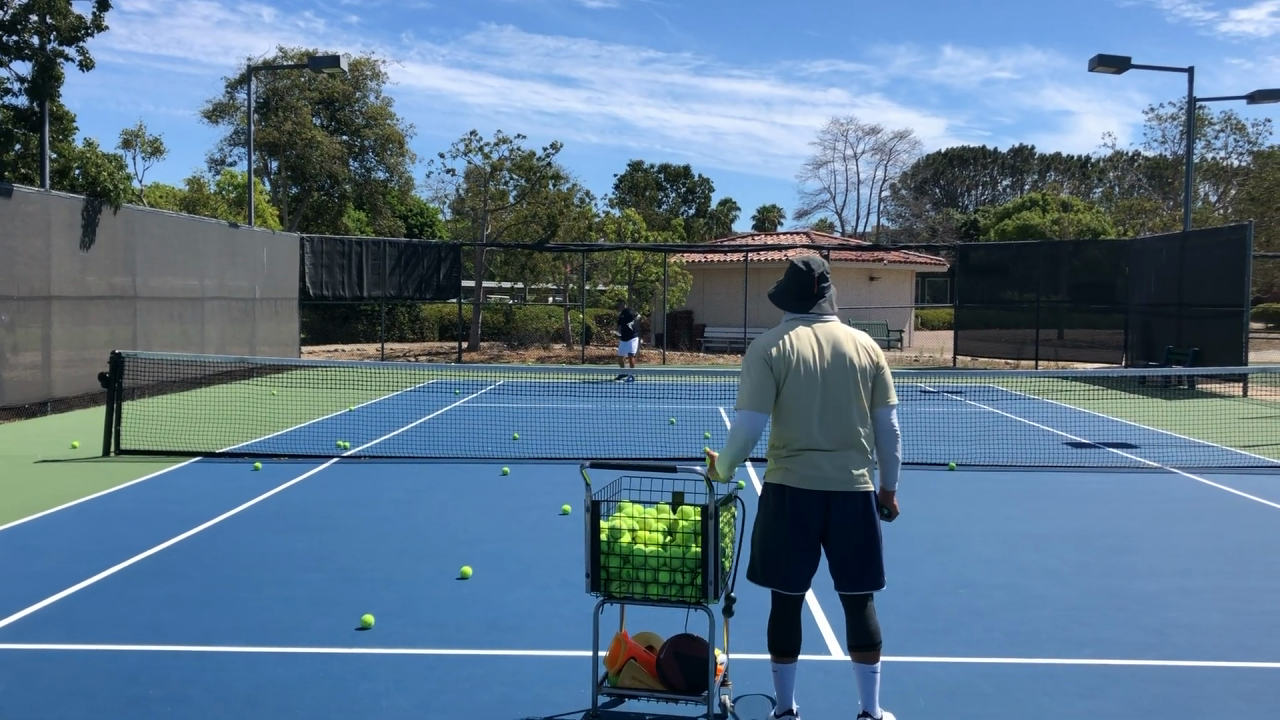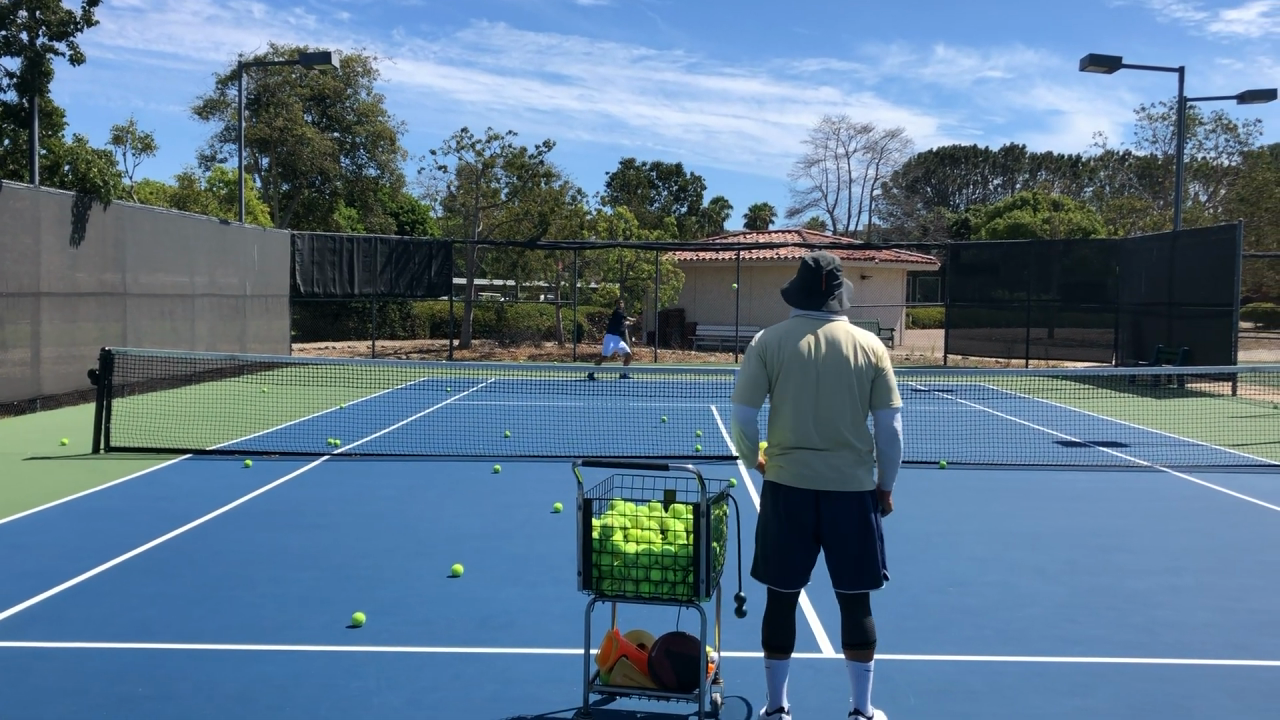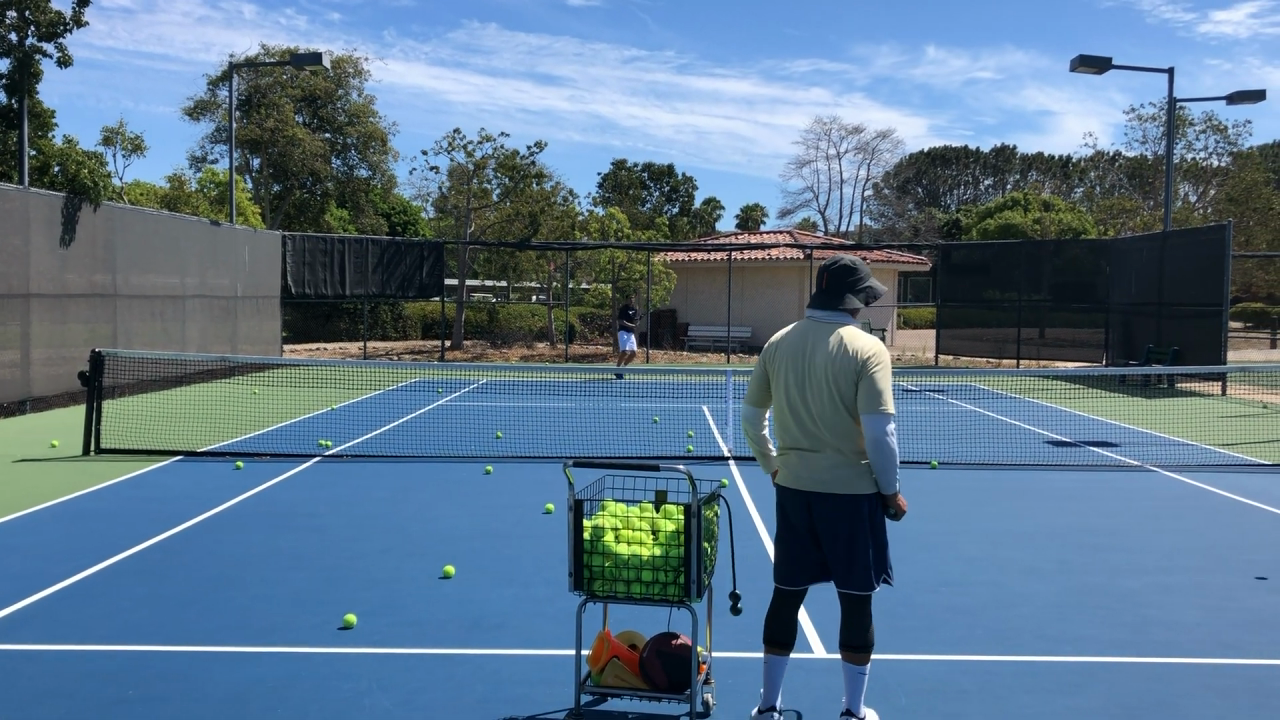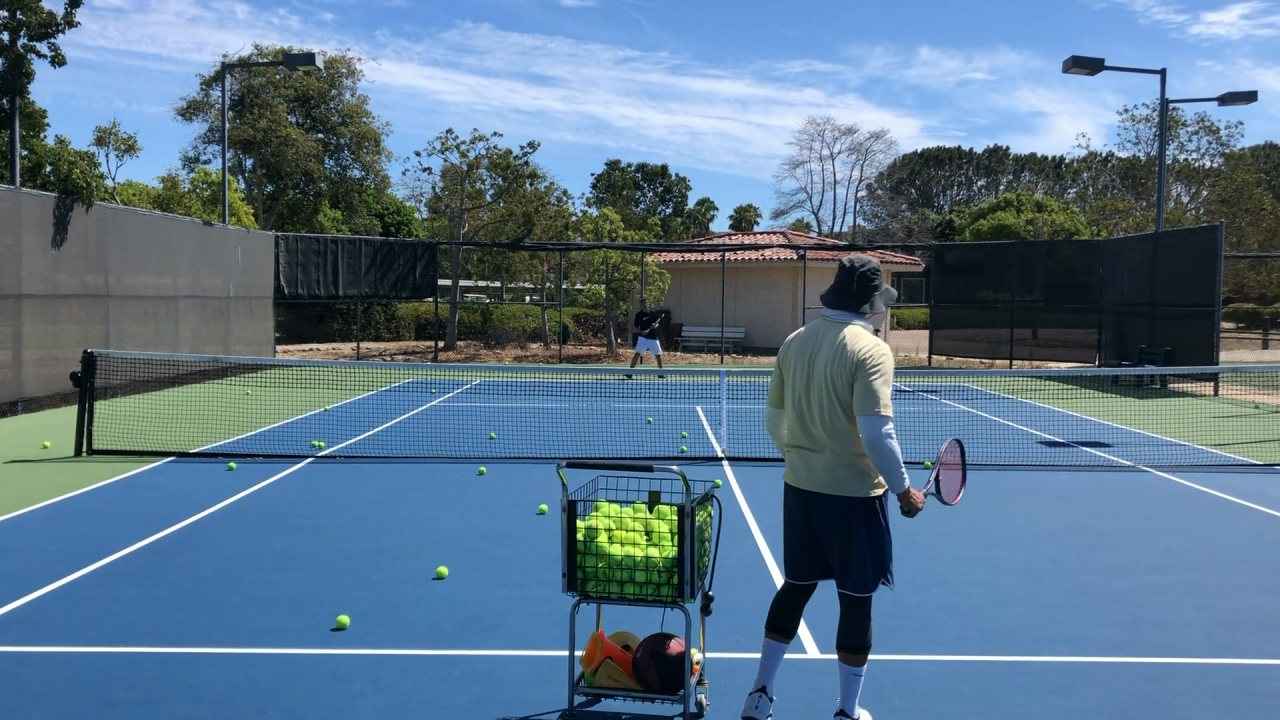
dt=0.4s
person 1, frame 1
left shoulder: (769, 346)
right shoulder: (865, 345)
left elbow: (748, 427)
right elbow: (888, 428)
left wrist: (721, 468)
right wrist: (888, 487)
left hip: (791, 489)
right hip: (854, 490)
left knee: (786, 601)
right knee: (859, 602)
person 1, frame 2
left shoulder: (768, 341)
right shoulder: (869, 345)
left elbow: (741, 417)
right elbow: (889, 428)
left wrist: (754, 458)
right wrist: (885, 485)
left hip: (787, 487)
right hip: (852, 489)
left knee: (781, 598)
right knee: (855, 601)
person 1, frame 3
left shoulder: (778, 342)
right shoulder: (867, 348)
left elbow: (750, 416)
right elbow: (879, 432)
left wrist: (771, 465)
right wrist: (892, 491)
left hip: (794, 488)
right hip: (852, 492)
left knee: (787, 594)
right knee: (856, 600)
person 1, frame 4
left shoulder: (795, 341)
right shoulder: (870, 349)
left elbow: (775, 417)
right elbow: (876, 433)
right wrist: (904, 490)
left hip: (801, 487)
right hip: (853, 494)
left knee: (795, 585)
right knee: (855, 601)
